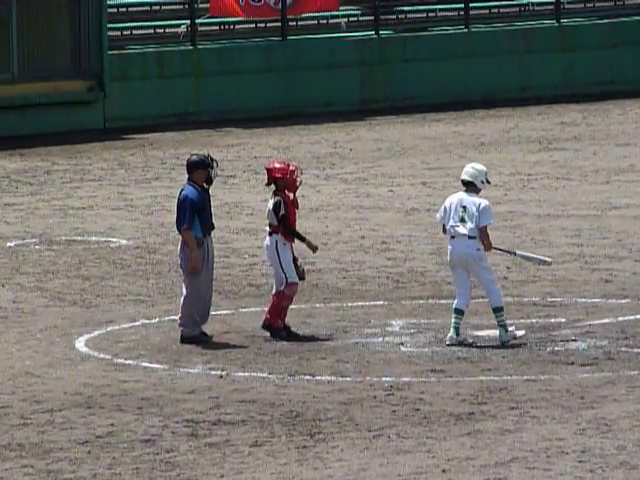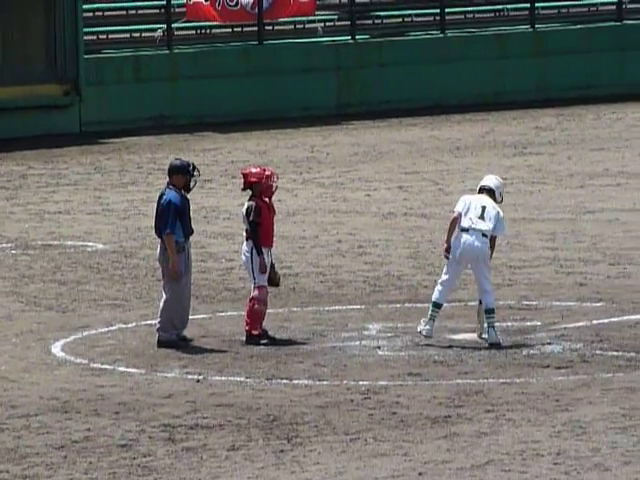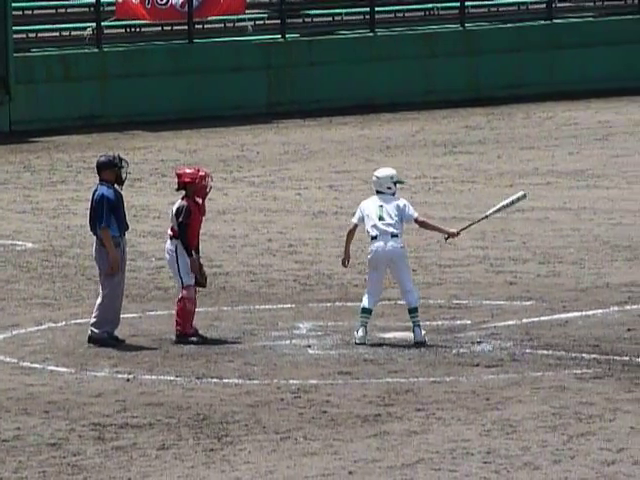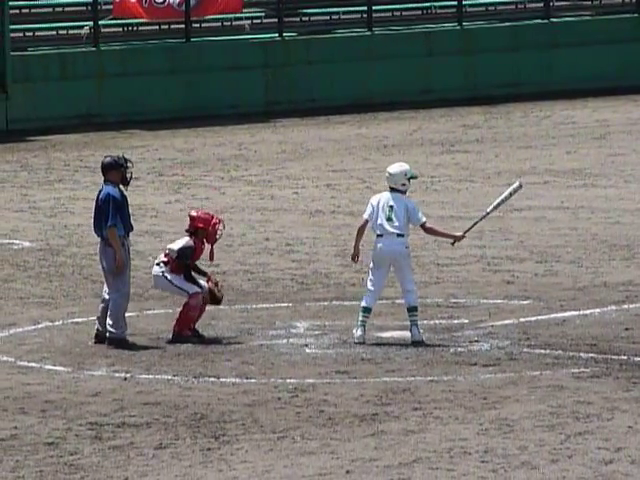
dt=0.7s
person 1, frame 1
left shoulder: (201, 191)
right shoulder: (189, 194)
right elbow: (186, 228)
right wrist: (194, 254)
left hip: (205, 243)
right hip: (195, 246)
left knee: (205, 289)
right knee: (193, 290)
left ankle: (196, 327)
right ankle: (188, 331)
person 1, frame 2
left shoulder: (177, 195)
right shoulder: (171, 199)
right elbow: (168, 232)
right wrist: (173, 259)
left hip: (182, 247)
right hip: (174, 250)
left knee: (183, 293)
right knee: (173, 294)
left ankle: (176, 332)
right ankle: (165, 335)
person 1, frame 3
left shoulder: (111, 191)
right shoulder: (104, 194)
right elbow: (103, 227)
right wrist: (112, 252)
left hip: (116, 244)
right hip: (109, 246)
left knee: (115, 292)
right knee: (110, 292)
left ankle: (107, 331)
right ankle: (97, 332)
person 1, frame 4
left shoulder: (109, 192)
right shoulder: (111, 193)
right elbow: (110, 226)
right wrist: (119, 251)
left hip: (114, 246)
right hip: (114, 246)
left knee: (111, 291)
right knee: (119, 292)
left ankle: (102, 331)
right ankle: (116, 334)
person 2, frame 1
left shoulder: (450, 200)
right shoulder: (482, 203)
left elbow: (444, 229)
right elbow: (483, 233)
right wrist: (487, 245)
left hip: (453, 249)
right hip: (473, 249)
left knee: (462, 293)
right knee: (492, 290)
left ankle: (455, 334)
right ankle: (503, 332)
person 2, frame 2
left shoulder: (467, 199)
right shoulder: (497, 211)
left elbow: (455, 218)
right elbow: (493, 241)
left wrist: (447, 242)
right wrist: (487, 262)
left hip: (461, 243)
right hip: (482, 246)
left knee: (444, 285)
right knee: (486, 290)
left ankle: (428, 325)
right ankle: (491, 333)
person 2, frame 3
left shoulder: (365, 204)
right shoulder: (399, 202)
left elbow: (352, 229)
right elbow: (421, 222)
left wrist: (346, 252)
right wrist: (446, 232)
left hip: (376, 248)
right hip: (396, 247)
left knee: (372, 291)
right knee: (408, 290)
left ankle: (361, 332)
right ankle: (417, 331)
person 2, frame 4
left shoulder: (376, 199)
right shoulder: (407, 203)
left elbow: (362, 225)
right elbow: (426, 228)
left wrist: (356, 247)
right wrist: (453, 236)
left hip: (381, 246)
right hip: (400, 247)
left knee: (372, 289)
right knee: (409, 289)
left ankle: (360, 330)
right ankle: (415, 330)
person 3, frame 1
left shoulder: (285, 198)
right shoulder: (279, 200)
right elbow: (286, 227)
left wrist: (292, 254)
right wrist: (306, 241)
left hip: (283, 245)
right hip: (277, 245)
left knee: (283, 285)
right knee: (290, 283)
left ankle: (279, 324)
right ankle: (271, 320)
person 3, frame 2
left shoulder: (264, 203)
right shoulder: (253, 205)
right elbow: (253, 234)
left wrist: (269, 259)
right wrist: (261, 257)
left hip: (264, 251)
right hip: (254, 252)
left knee: (262, 291)
right knee: (259, 290)
left ankle: (258, 329)
right ankle: (251, 333)
person 3, frame 3
left shoulder: (196, 204)
right shoulder: (184, 205)
right elbow: (182, 234)
left wrist: (197, 257)
right wrist: (192, 258)
left hip: (186, 250)
right hip: (178, 249)
left knee: (191, 289)
right knee: (187, 289)
left ankle: (188, 328)
right ankle: (182, 332)
person 3, frame 4
left shoulder: (197, 242)
right shoulder: (191, 245)
left elbow: (190, 265)
right elbow: (187, 273)
left wrist: (207, 276)
right wrist: (203, 288)
left hip: (170, 272)
right hip: (162, 273)
left knee: (203, 292)
right knee: (196, 294)
left ankle: (188, 328)
right ankle: (179, 332)
